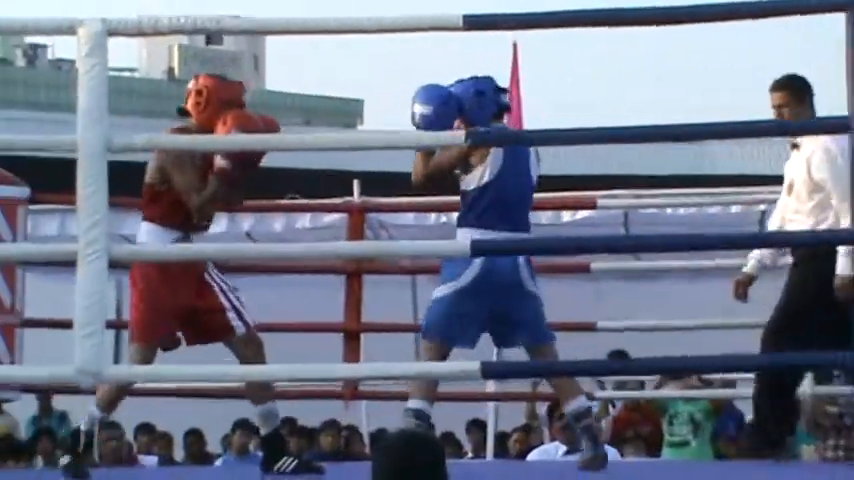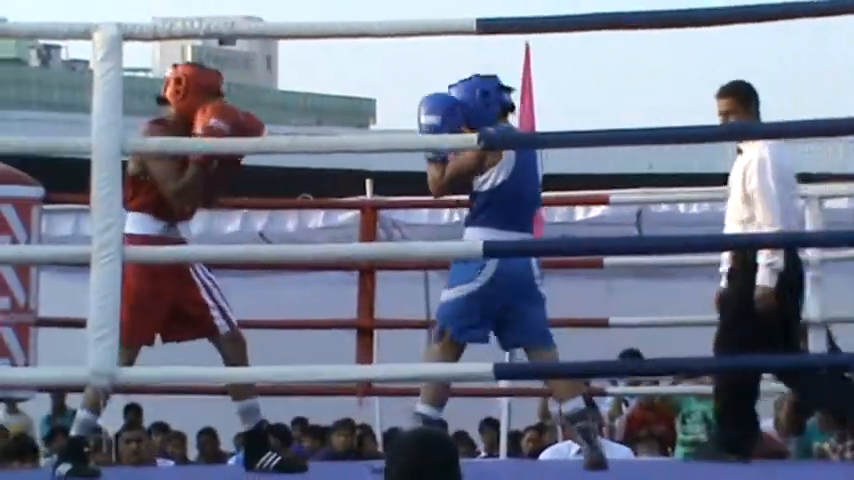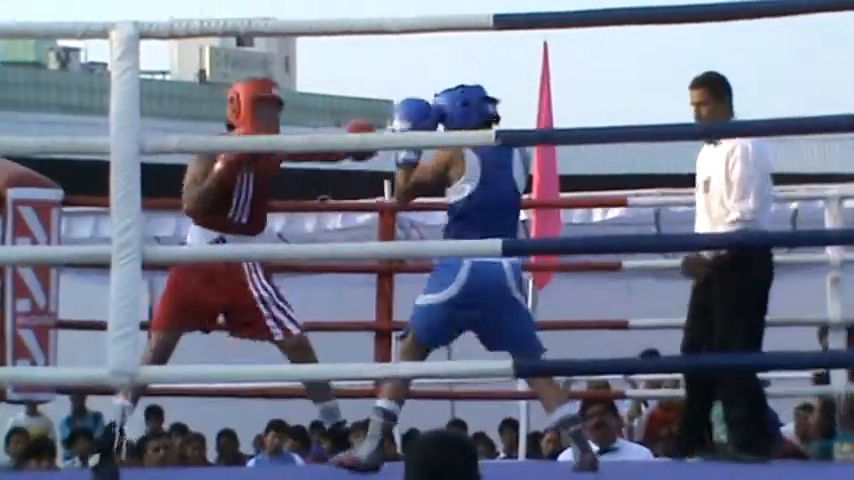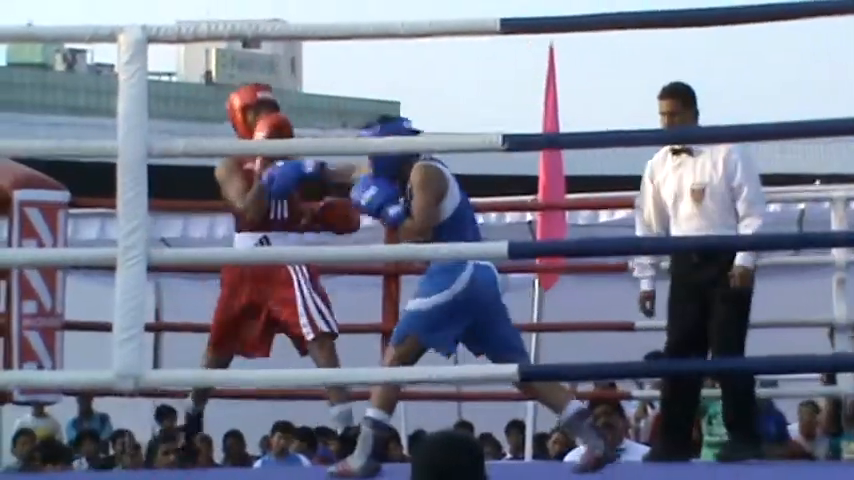
dt=0.3s
person 1, frame 1
left shoulder: (476, 141)
right shoulder: (524, 146)
left elbow: (422, 176)
left wrist: (427, 129)
left hip: (475, 258)
right hip: (516, 260)
left knee: (432, 349)
right knee: (544, 353)
right ankle: (592, 443)
person 1, frame 2
right shoulder: (527, 146)
left elbow: (438, 186)
left wrist: (435, 137)
left hip: (484, 257)
right hip: (523, 261)
left knee: (443, 352)
right knee: (543, 355)
right ankle: (591, 443)
person 1, frame 3
left shoulder: (456, 154)
right shoulder: (514, 154)
left elbow: (404, 192)
left wrist: (408, 147)
left hip: (461, 271)
right hip: (503, 273)
left knee: (408, 354)
right knee: (531, 365)
left ankle: (372, 446)
right ankle: (582, 446)
person 1, frame 4
left shoulder: (424, 172)
right shoulder: (422, 174)
left elbow: (420, 232)
left wrist: (384, 206)
left hip: (455, 274)
right hip: (481, 279)
left knee: (395, 359)
right knee: (521, 369)
right ankle: (594, 440)
person 2, frame 1
right shoulder: (797, 154)
right elbow: (781, 219)
right wrist: (752, 268)
left hip: (823, 262)
right hip: (816, 262)
left knee: (779, 343)
left ankle: (765, 440)
person 2, frame 2
left shoulder: (761, 156)
right shoulder: (749, 157)
left elbow: (772, 223)
left wrist: (765, 279)
right wrist: (727, 280)
left hip: (763, 271)
right hip: (750, 269)
left knee: (733, 353)
right knee: (786, 358)
left ankle: (732, 444)
person 2, frame 3
left shoulder: (745, 147)
right shoulder: (707, 154)
left elbow: (746, 213)
left wrist: (705, 253)
left hip: (744, 260)
right hip: (714, 261)
left knee: (734, 352)
right knee: (698, 347)
left ankle: (753, 441)
right ankle: (693, 435)
person 2, frame 4
left shoulder: (728, 154)
right shoulder: (657, 165)
left elbow: (752, 212)
right elbow: (647, 227)
left wrist: (745, 262)
right wrist: (647, 281)
left hip: (728, 264)
right hip: (685, 267)
left knee: (727, 351)
right knee: (679, 353)
left ankle: (743, 437)
right ankle: (674, 441)
person 3, frame 1
left shoulder: (203, 147)
right shoulder: (176, 147)
left elbow: (230, 201)
right elbow: (201, 211)
left wrist: (248, 158)
right wrist: (226, 161)
left hip: (190, 259)
right hip: (156, 260)
left knee: (249, 345)
right knee: (140, 358)
person 3, frame 2
left shoulder: (187, 137)
right shoulder: (155, 134)
left elbow: (205, 197)
right elbow: (180, 197)
left wrist: (231, 155)
right wrist: (206, 147)
left hip: (174, 249)
right hip: (142, 250)
left knee: (232, 341)
right knee: (123, 355)
left ankle: (259, 448)
person 3, frame 3
left shoulder: (271, 150)
right shoulder: (210, 150)
left elbow: (324, 154)
right elbow: (192, 205)
right wrist: (226, 164)
left hip: (242, 263)
right hip: (199, 259)
left knee: (296, 345)
right knee: (158, 349)
left ankle: (340, 436)
person 3, frame 4
right shoulder: (231, 165)
right elbow: (250, 209)
right wrist: (263, 162)
left hip: (290, 263)
right hip: (247, 266)
left knee: (322, 347)
right knee: (216, 358)
right ankle: (191, 429)
